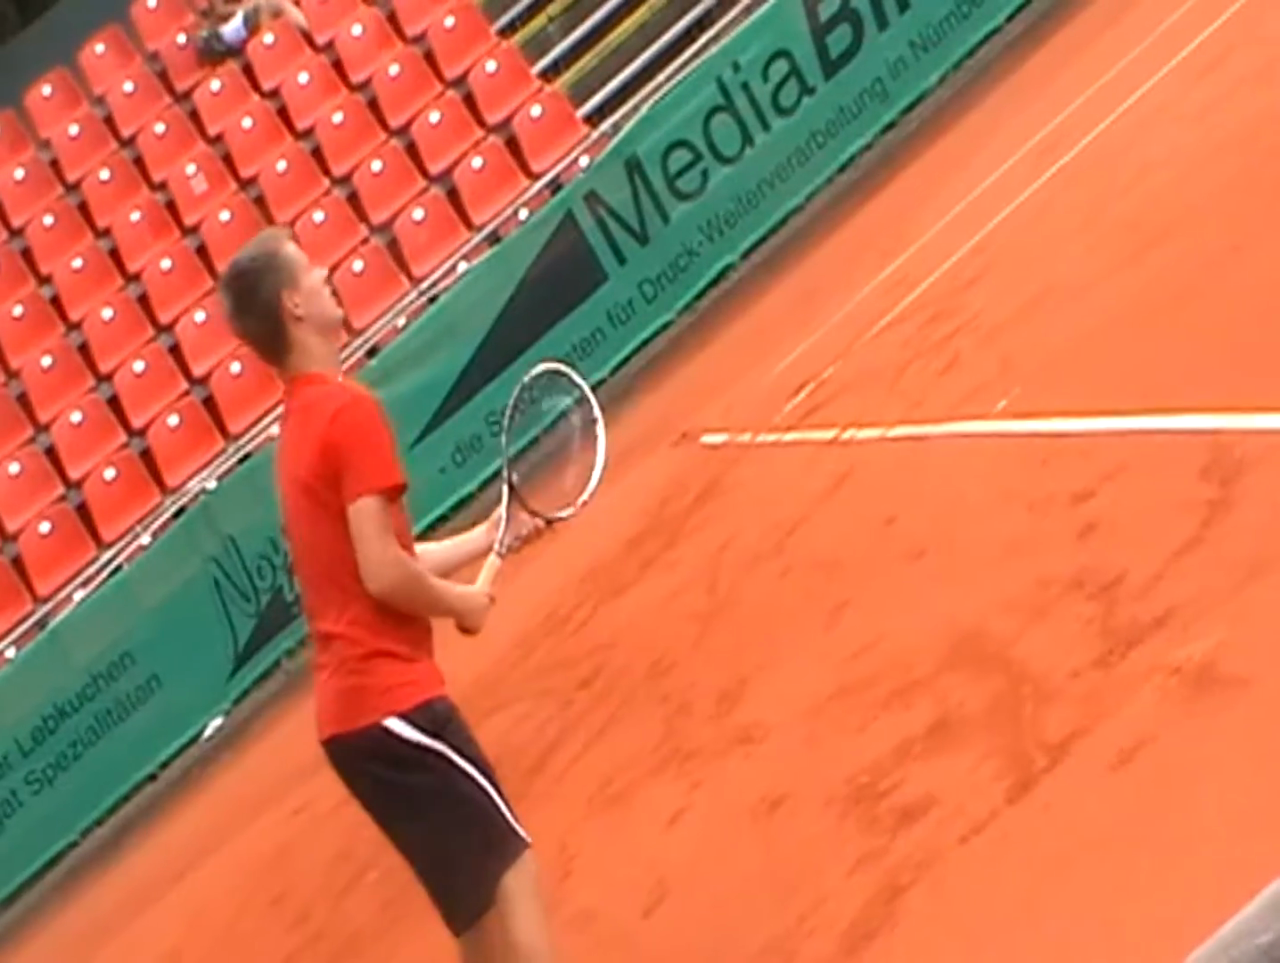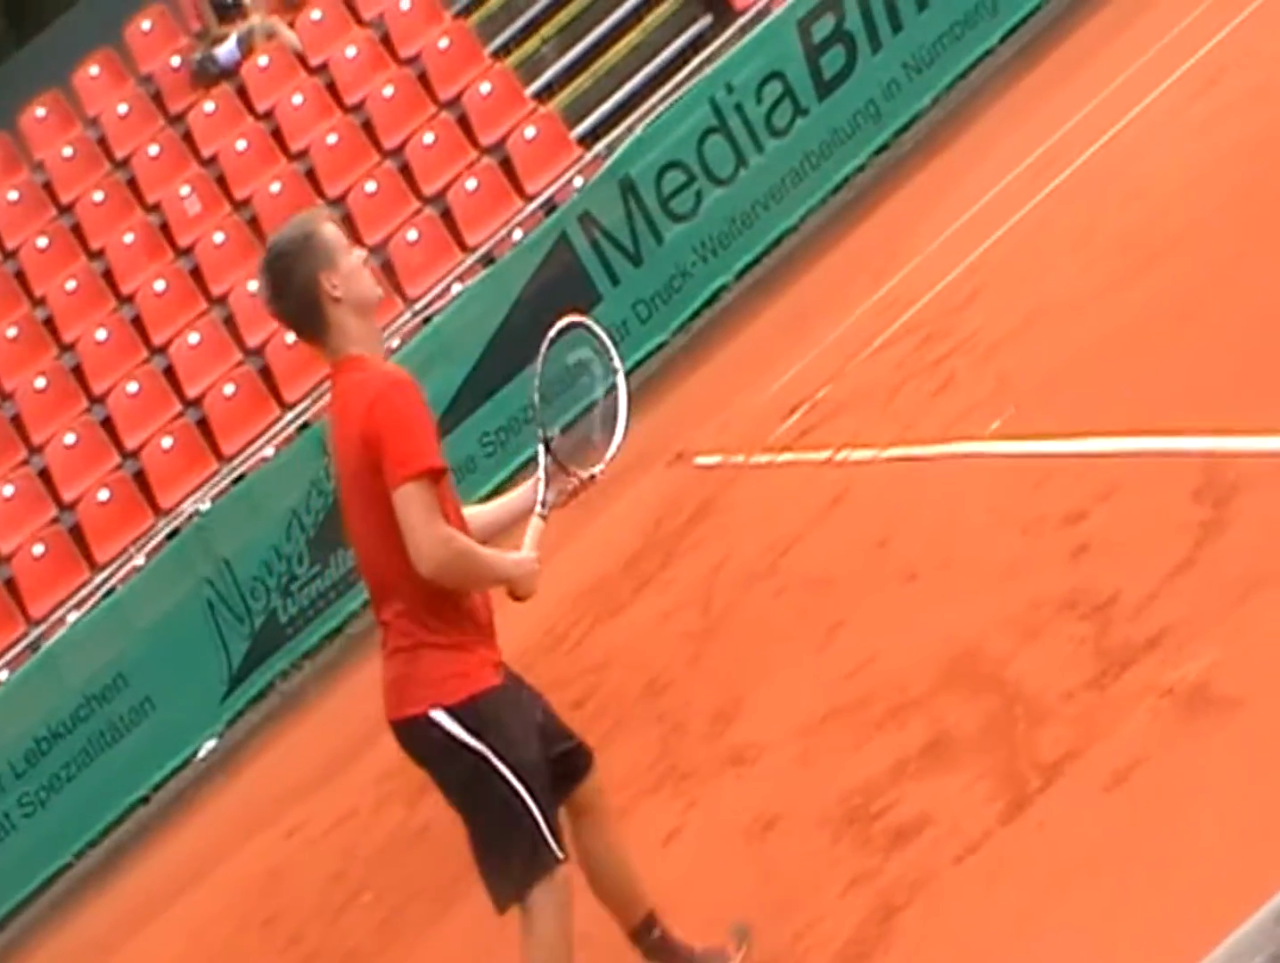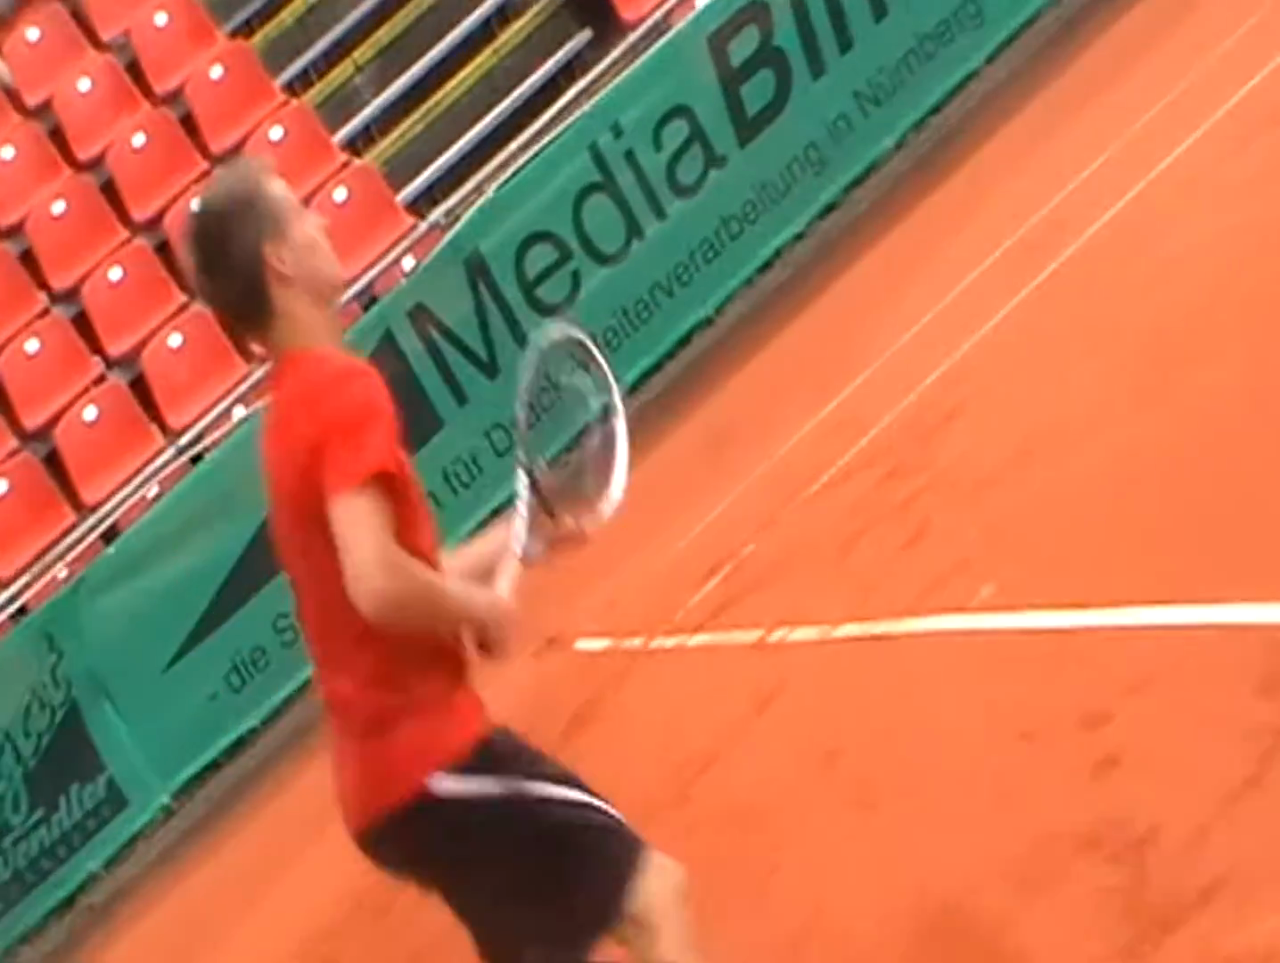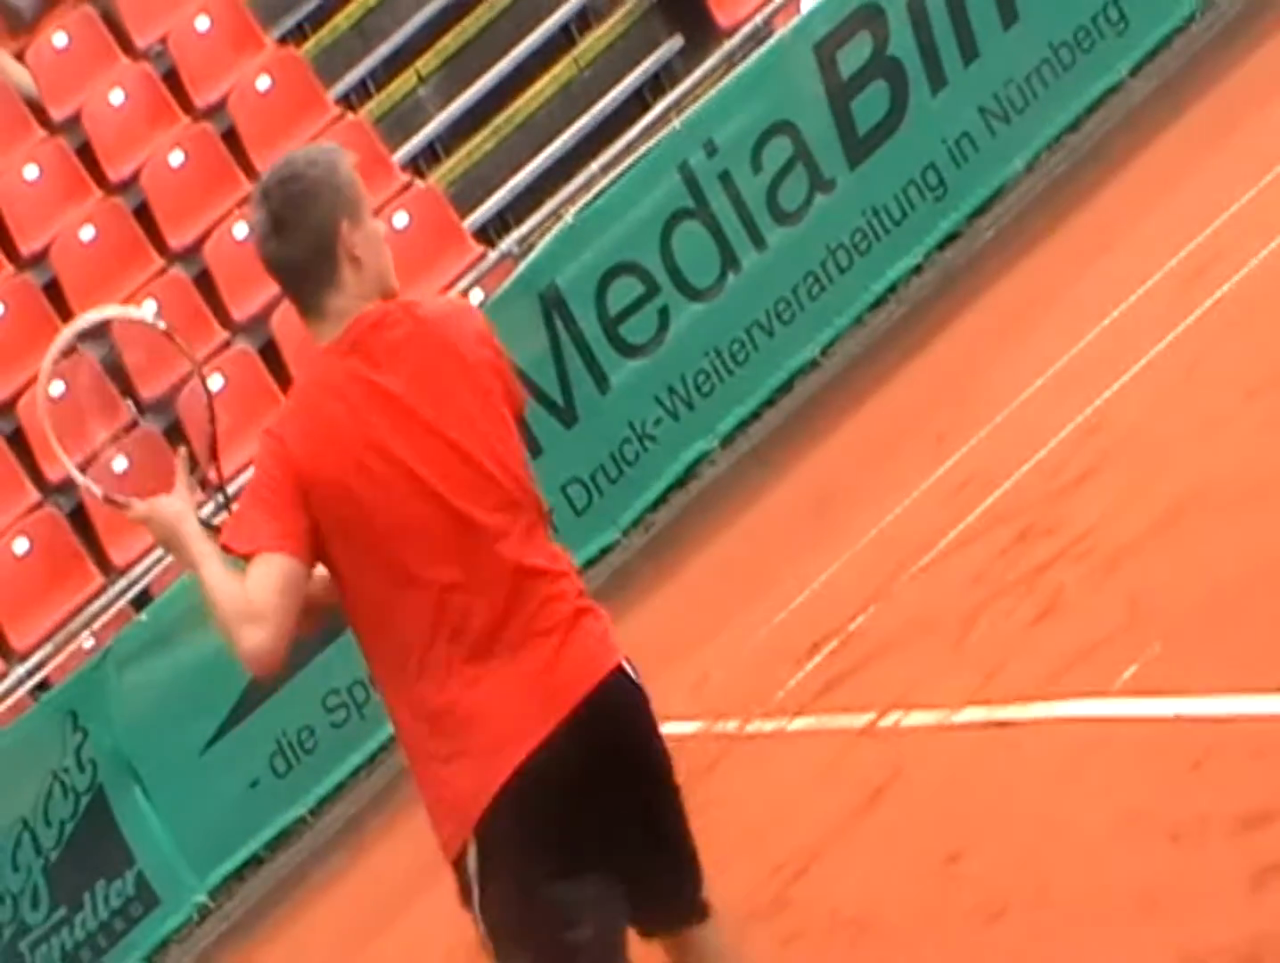
dt=0.7s
person 1, frame 1
left shoulder: (301, 423)
right shoulder: (349, 409)
right elbow: (384, 574)
left wrist: (491, 535)
right wrist: (460, 603)
left hip: (352, 703)
right hip: (391, 698)
left knee: (479, 898)
right knee: (513, 875)
person 1, frame 2
left shoulder: (354, 397)
right shoulder: (387, 393)
right elbow: (433, 554)
left wrist: (537, 490)
right wrist: (510, 570)
left hip: (461, 671)
right hip: (444, 687)
left knee: (583, 791)
right knee: (545, 880)
person 1, frame 3
left shoulder: (296, 408)
right shoulder: (342, 391)
right elbow: (379, 585)
left wrist: (502, 545)
right wrist: (478, 608)
left hip: (384, 781)
right hip: (430, 762)
right knee: (653, 895)
person 1, frame 4
left shoulder: (295, 440)
right shoulder: (458, 329)
left elbow: (261, 638)
left wrist: (188, 536)
left hip: (476, 765)
right hip: (587, 681)
